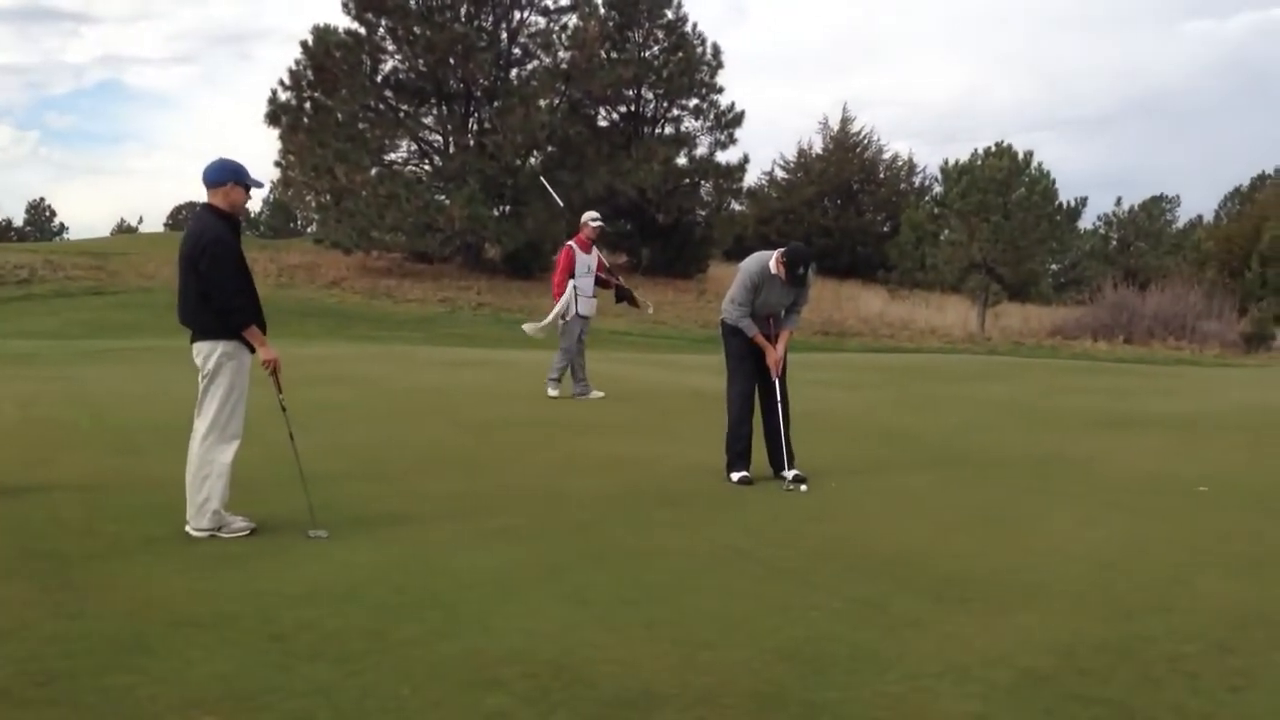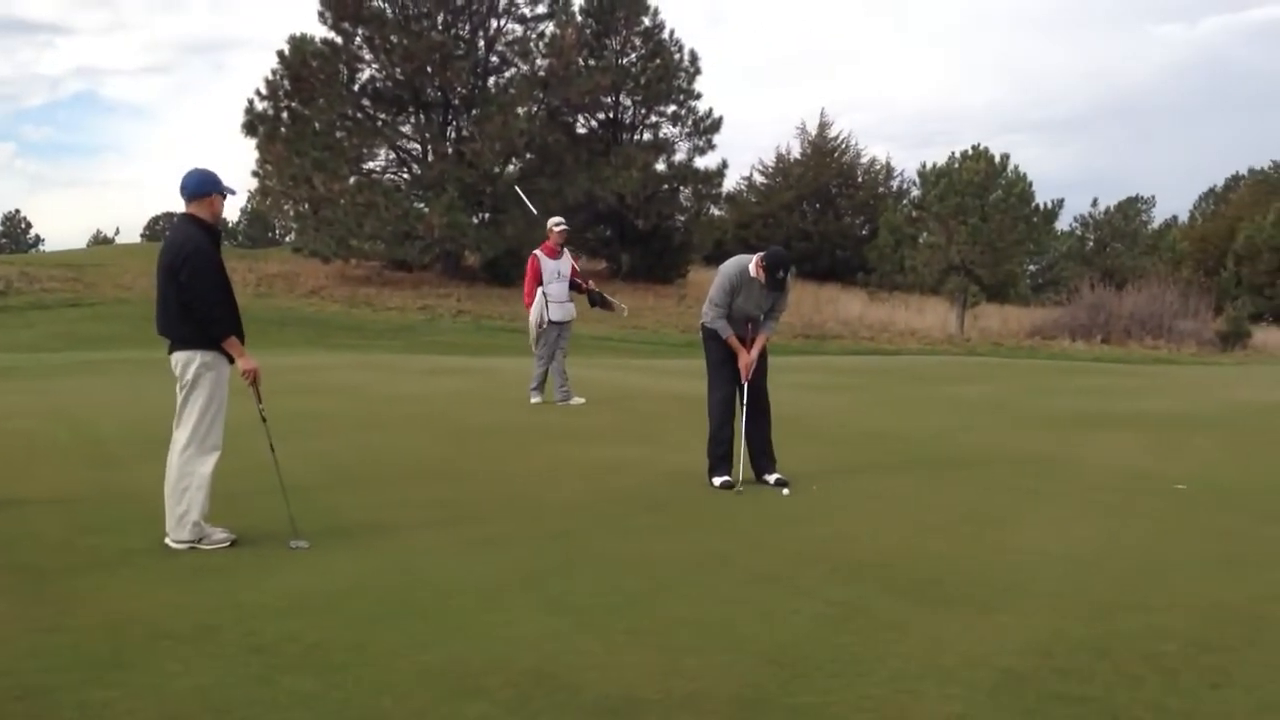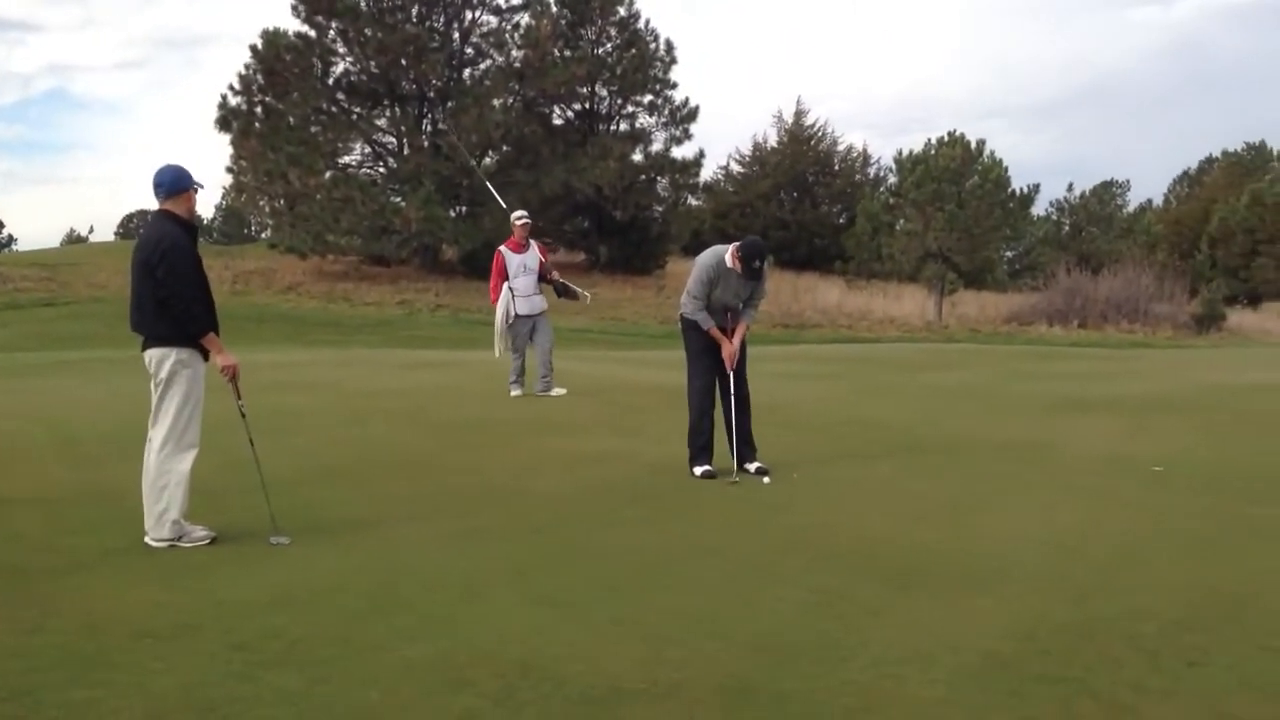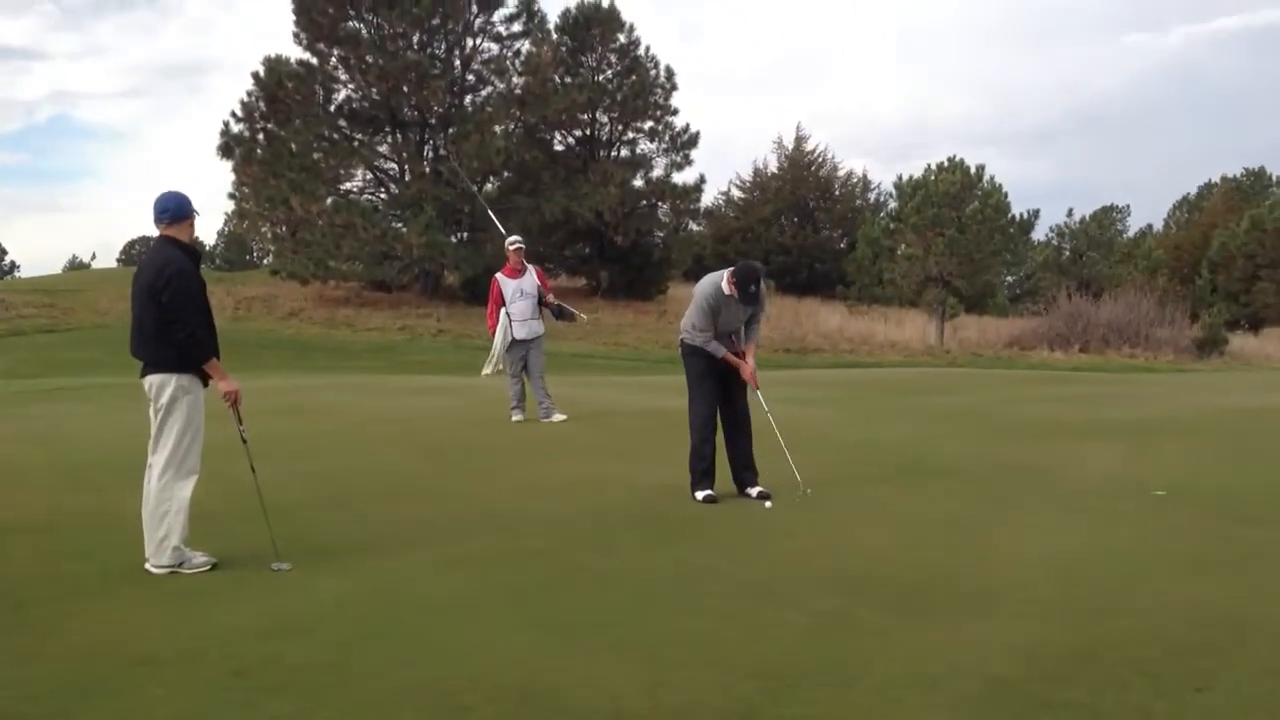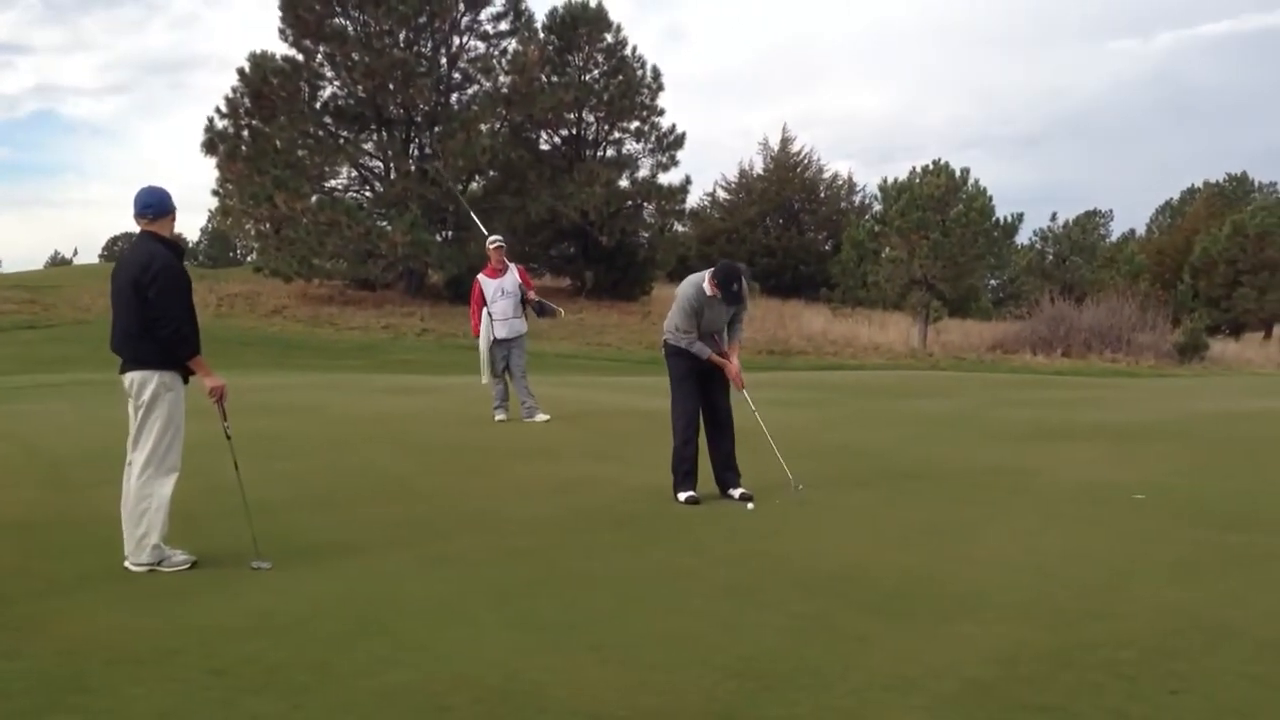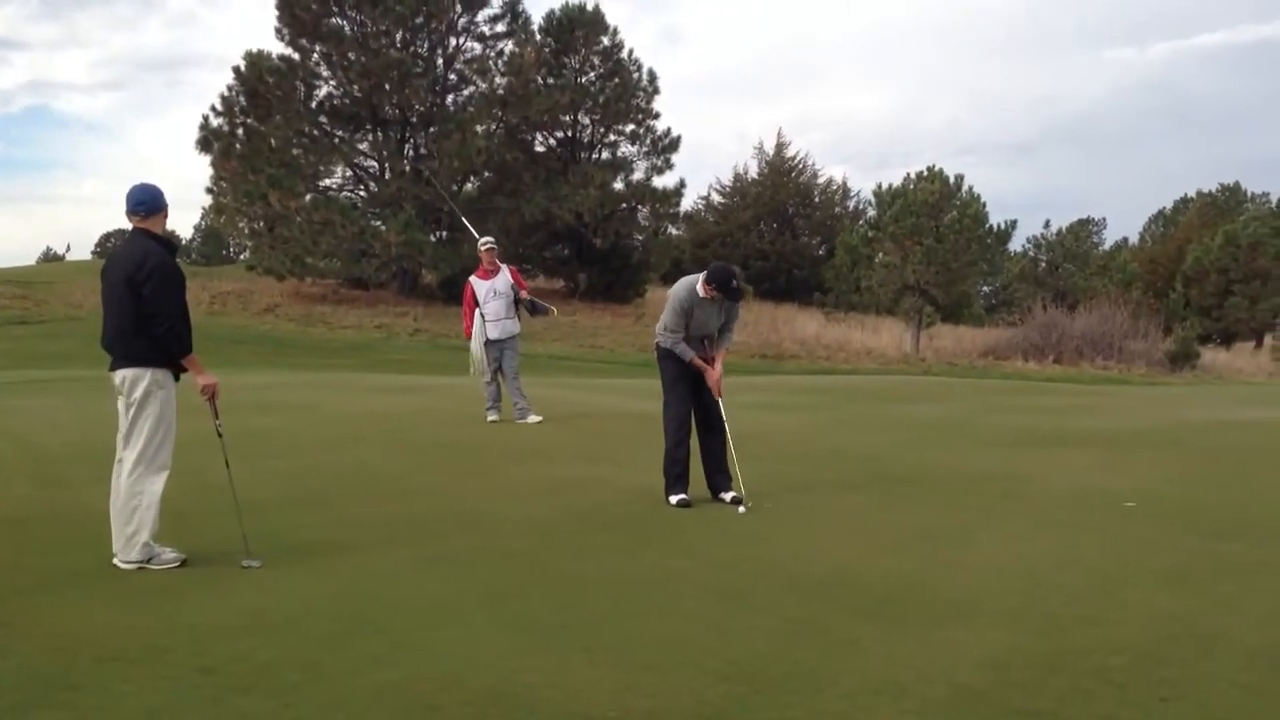
dt=0.3s
person 1, frame 1
left shoulder: (202, 228)
right shoulder: (216, 234)
right elbow: (228, 299)
right wrist: (261, 343)
left hip: (211, 338)
right hip: (224, 342)
left knee: (210, 428)
right knee: (217, 430)
left ankle: (204, 512)
right ankle: (206, 517)
person 1, frame 2
left shoulder: (180, 239)
right shoulder: (196, 245)
right elbow: (208, 309)
right wrist: (240, 354)
left hip: (188, 348)
right hip: (203, 352)
left knee: (188, 439)
right knee: (197, 441)
left ankle: (183, 524)
right ankle: (186, 529)
person 1, frame 3
left shoulder: (152, 236)
right shoulder: (174, 240)
right elbow: (185, 306)
right wrist: (218, 350)
left hip: (160, 345)
right hip: (177, 349)
left knee: (163, 436)
right knee: (175, 439)
left ankle: (162, 523)
right ankle: (167, 527)
person 1, frame 4
left shoulder: (150, 262)
right shoulder: (179, 266)
right elbow: (189, 331)
right wrist: (221, 376)
left hip: (158, 370)
right hip: (177, 375)
left knee: (162, 462)
right knee: (175, 464)
left ankle: (162, 549)
right ankle: (167, 553)
person 1, frame 5
left shoulder: (127, 258)
right shoulder: (163, 262)
right elbow: (173, 327)
right wrist: (206, 373)
left hip: (135, 367)
right hip: (158, 372)
left knee: (140, 459)
right knee: (155, 463)
left ankle: (140, 547)
right ankle: (146, 551)
person 1, frame 6
left shoulder: (116, 257)
right shoulder: (157, 259)
right elbow: (167, 324)
right wrist: (199, 371)
left hip: (124, 365)
right hip: (149, 370)
left knee: (129, 457)
right knee: (146, 460)
left ankle: (128, 545)
right ankle: (135, 549)
person 2, frame 1
left shoulder: (802, 276)
right shoulder: (753, 268)
left elbow: (794, 311)
right elbow: (740, 315)
left wrist: (781, 345)
right wrist: (767, 349)
left hip: (772, 331)
right hip: (739, 328)
left knee: (777, 396)
right knee: (742, 395)
left ankle: (784, 464)
right ankle: (737, 465)
person 2, frame 2
left shoulder: (781, 281)
right shoulder: (732, 271)
left elbow: (772, 318)
right elbow: (716, 316)
left wrist: (755, 351)
right wrist: (740, 352)
left hip: (752, 336)
right hip: (719, 333)
left knee: (758, 401)
right knee: (722, 400)
left ankle: (765, 467)
right ankle: (719, 470)
person 2, frame 3
left shoulder: (758, 269)
right shoulder: (708, 262)
left elbow: (751, 306)
right elbow: (696, 309)
left wrist: (737, 340)
right wrist: (722, 343)
left hip: (731, 325)
right hip: (698, 324)
left knee: (739, 390)
right knee: (702, 390)
left ankle: (746, 456)
right ankle: (699, 459)
person 2, frame 4
left shoulder: (756, 290)
right shoulder: (707, 291)
left elbow: (754, 322)
right elbow: (705, 340)
left wrist: (750, 358)
right wrist: (739, 365)
left hip: (731, 348)
right hip: (699, 349)
left knee: (739, 415)
right knee: (704, 414)
left ankle: (747, 481)
right ankle: (701, 484)
person 2, frame 5
left shoulder: (737, 288)
right shoulder: (689, 292)
left elbow: (737, 320)
right elbow: (689, 341)
left wrist: (734, 357)
right wrist: (725, 365)
left hip: (714, 349)
right hip: (682, 350)
left knee: (721, 415)
right knee: (687, 415)
left ankle: (729, 482)
right ankle: (684, 485)
person 2, frame 6
left shoulder: (730, 294)
right shoulder: (682, 293)
left elbow: (727, 329)
right elbow: (674, 341)
left wrist: (718, 364)
right wrist: (705, 370)
left hip: (706, 354)
right hip: (674, 353)
left knee: (713, 419)
right knee: (678, 418)
left ankle: (721, 486)
right ankle: (675, 488)
person 3, frame 1
left shoulder: (594, 251)
right shoulder: (570, 248)
left elbow: (597, 275)
right elbow: (560, 277)
left wrist: (610, 282)
right wrist: (559, 301)
left hip: (585, 308)
right hip: (571, 307)
left knee: (579, 349)
right knee: (567, 346)
left ankle: (582, 388)
right ankle: (553, 383)
person 3, frame 2
left shoulder: (567, 255)
right shoulder: (537, 257)
left elbow: (573, 280)
right elbow: (530, 285)
left wrist: (584, 286)
right wrist: (532, 310)
left hip: (564, 314)
right hip: (547, 314)
left knee: (559, 356)
right knee: (543, 355)
left ankle: (563, 394)
right ankle: (536, 392)
person 3, frame 3
left shoulder: (536, 248)
right shoulder: (503, 252)
left elbow: (543, 272)
right elbow: (496, 280)
left wrist: (552, 276)
right wrist: (498, 304)
left hip: (538, 307)
right hip: (517, 309)
left knee: (545, 345)
right knee: (517, 349)
left ankle: (546, 385)
right ankle: (516, 385)
person 3, frame 4
left shoulder: (535, 272)
right shoulder: (499, 278)
left elbow: (544, 295)
right elbow: (493, 307)
left wrist: (549, 299)
right wrist: (495, 331)
left hip: (535, 332)
right hip: (514, 334)
left knee: (537, 374)
right knee: (515, 374)
left ankle: (547, 411)
right ankle: (517, 410)
person 3, frame 5
left shoulder: (517, 271)
right shoulder: (481, 279)
left elbow: (530, 292)
right elbow: (476, 307)
left wrist: (532, 297)
right wrist: (478, 332)
left hip: (517, 331)
right hip: (495, 333)
left knee: (519, 372)
right knee: (497, 374)
left ankle: (530, 410)
right ankle: (500, 409)
person 3, frame 6
left shoulder: (509, 272)
right shoulder: (473, 281)
left elbow: (522, 291)
right elbow: (468, 309)
left wrist: (524, 295)
right wrist: (470, 334)
left hip: (510, 332)
right hip: (488, 334)
left knee: (512, 373)
right knee: (490, 375)
left ankle: (523, 412)
right ankle: (492, 410)
